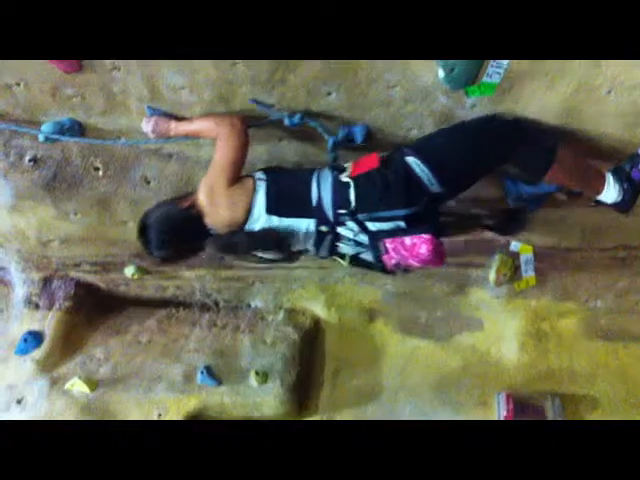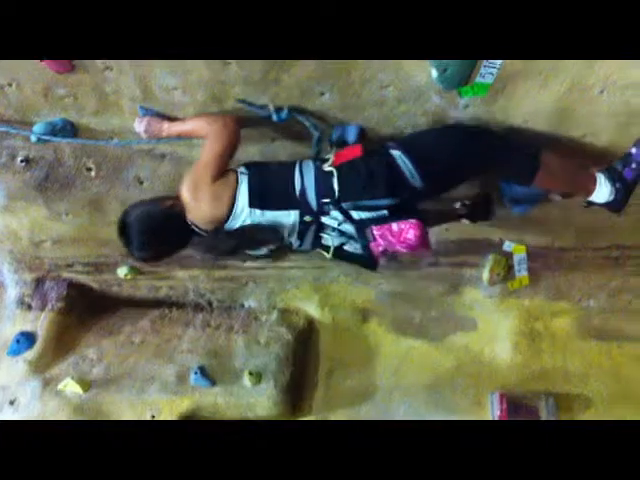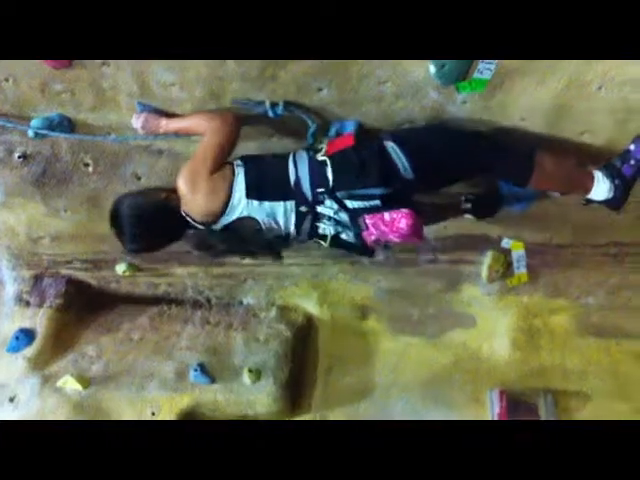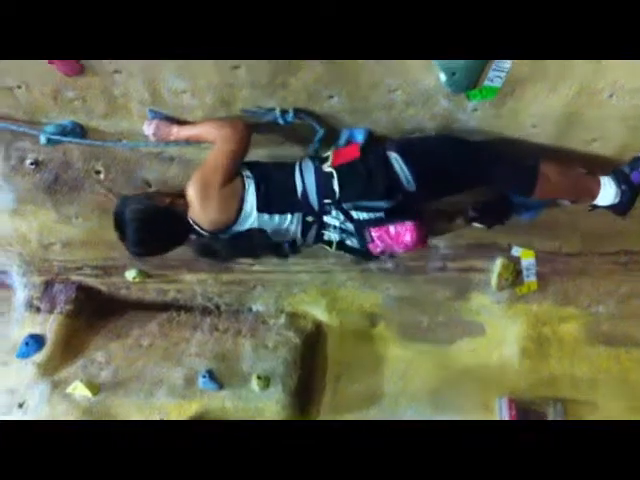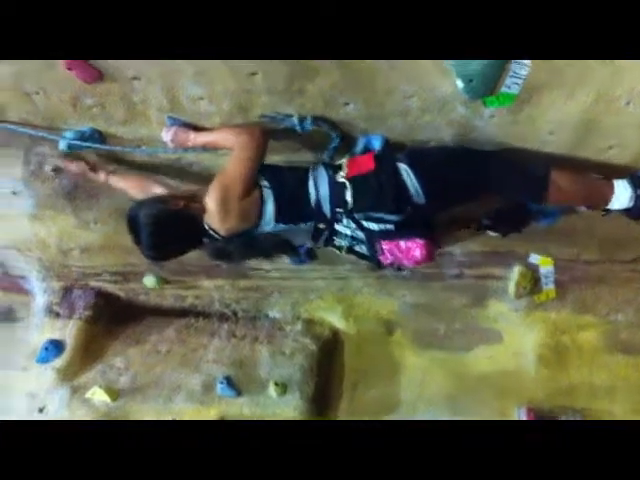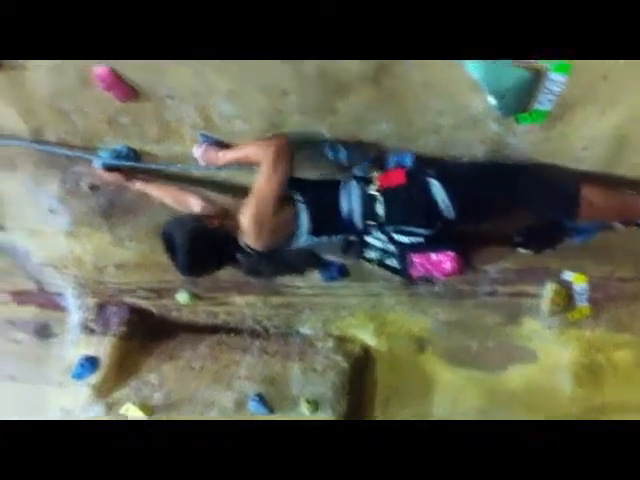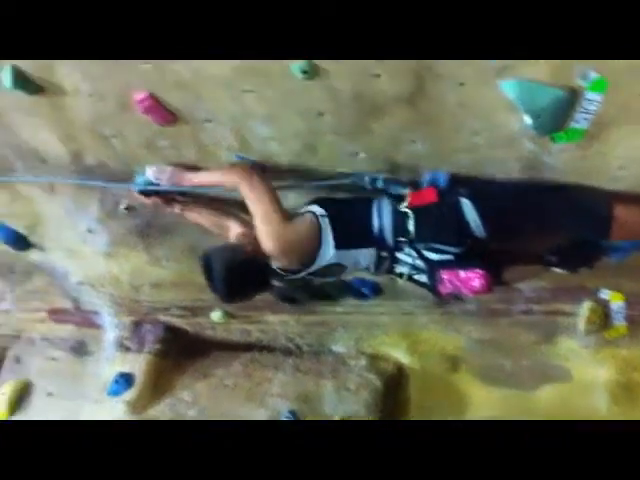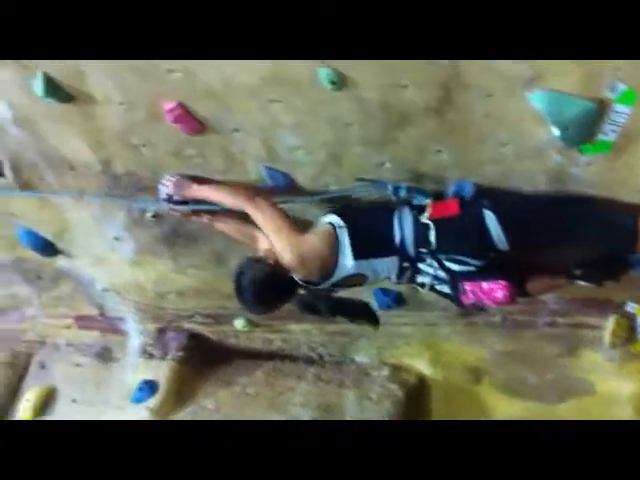
dt=0.2s
person 1, frame 1
left shoulder: (232, 235)
right shoulder: (216, 197)
right elbow: (230, 125)
right wrist: (176, 127)
right hip: (381, 191)
right knee: (509, 132)
person 1, frame 2
left shoulder: (211, 237)
right shoulder: (199, 192)
right elbow: (225, 124)
right wrist: (168, 127)
right hip: (362, 182)
right knee: (487, 143)
person 1, frame 3
left shoulder: (206, 235)
right shoulder: (193, 184)
right elbow: (227, 121)
right wrist: (167, 123)
left hip: (348, 226)
right hip: (351, 171)
right knee: (482, 148)
person 1, frame 4
left shoulder: (207, 239)
right shoulder: (204, 195)
right elbow: (235, 129)
right wrist: (178, 131)
left hip: (352, 229)
right hip: (355, 182)
right knee: (489, 162)
person 1, frame 5
left shoulder: (218, 235)
right shoulder: (220, 204)
right elbow: (252, 136)
left wrist: (105, 166)
left hip: (362, 229)
right hip: (367, 191)
right knee: (495, 169)
person 1, frame 6
left shoulder: (251, 244)
right shoulder: (255, 223)
left elbow: (210, 188)
right elbow: (277, 147)
left hip: (397, 239)
right hip: (397, 201)
right knee: (522, 184)
person 1, frame 7
left shoulder: (281, 255)
right shoulder: (280, 243)
left elbow: (237, 209)
right elbow: (247, 178)
left wrist: (179, 184)
right wrist: (183, 189)
left hip: (423, 248)
right hip: (427, 221)
right knee: (553, 205)
person 1, frame 8
left shoulder: (305, 265)
right shoulder: (299, 254)
left elbow: (253, 203)
right elbow: (255, 200)
left wrist: (194, 190)
left hip: (442, 254)
right hip: (450, 249)
right knee: (573, 218)
